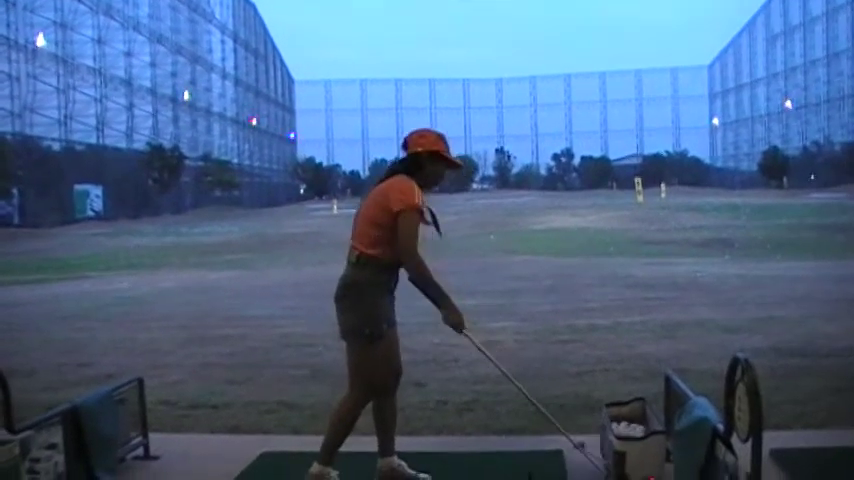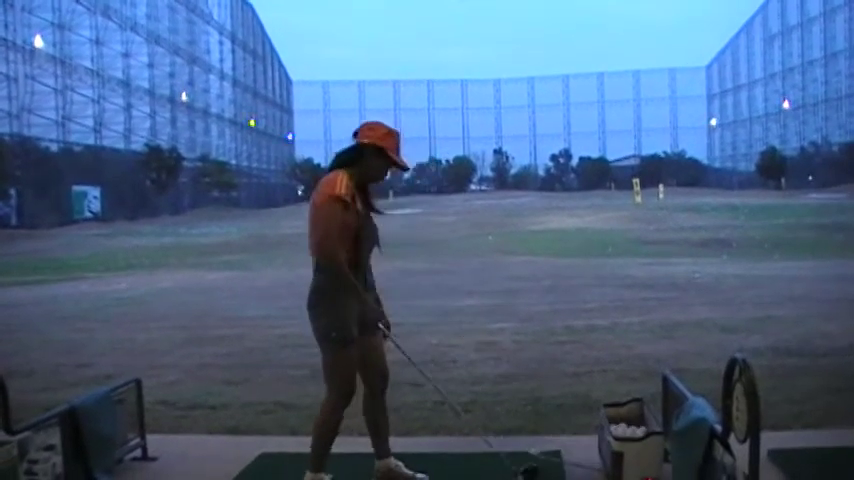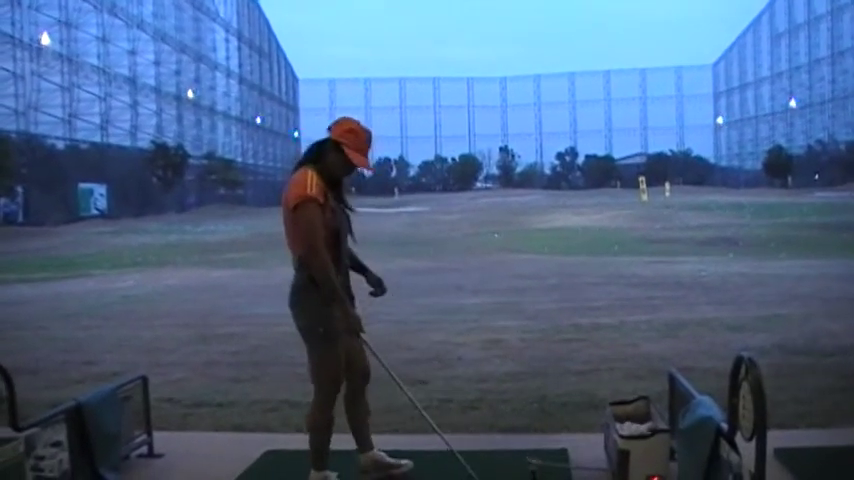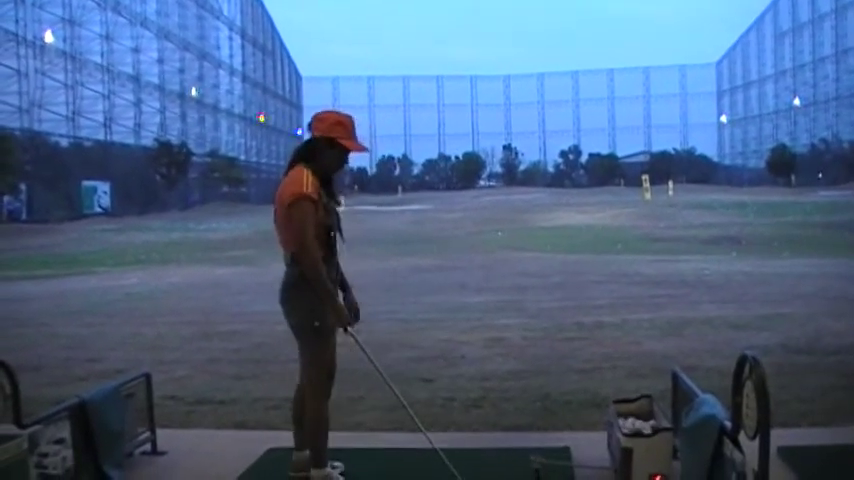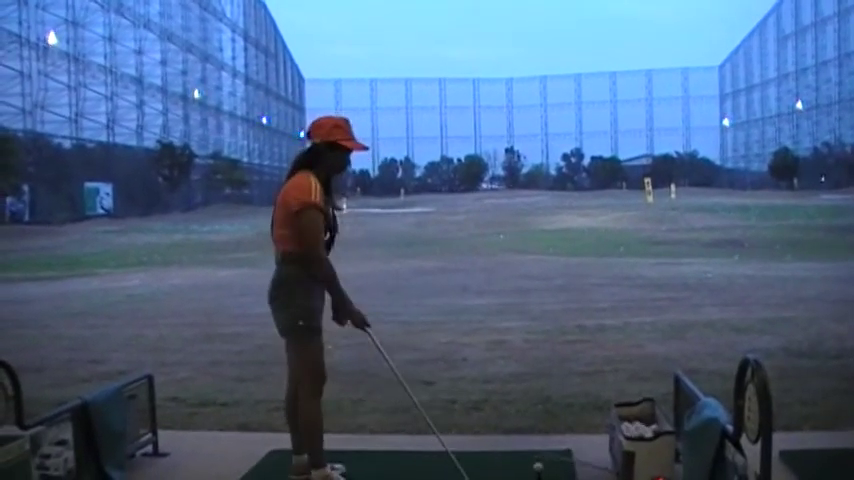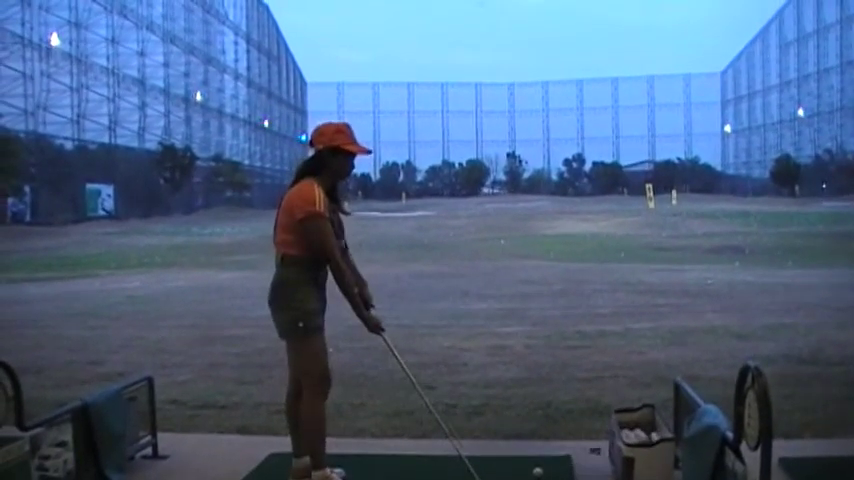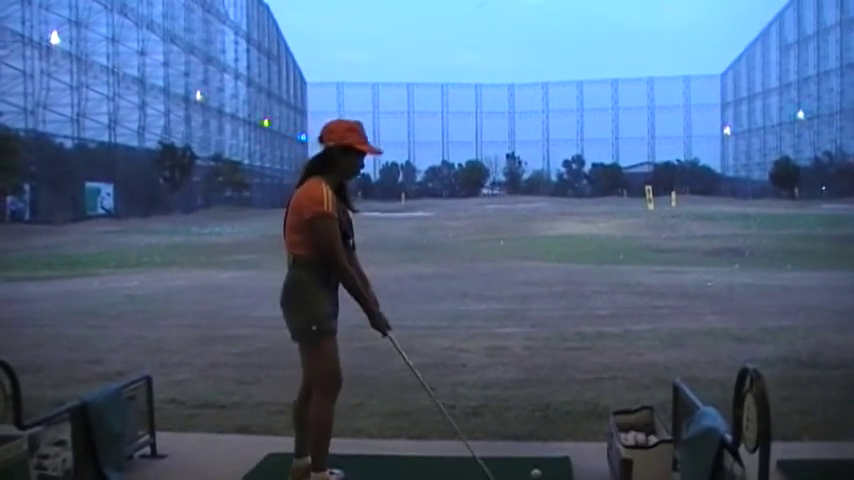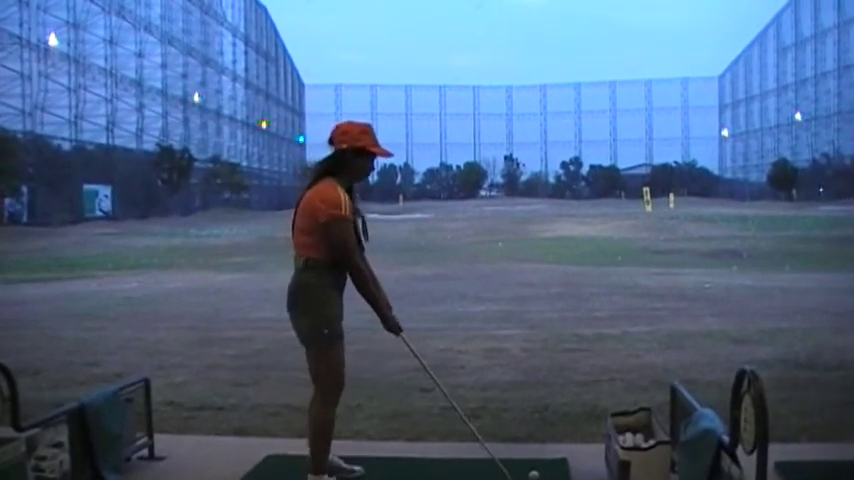
dt=0.4s
person 1, frame 1
left shoulder: (395, 187)
right shoulder: (407, 190)
right elbow: (410, 258)
right wrist: (448, 306)
left hip: (373, 291)
right hip: (364, 293)
left knee: (389, 377)
right knee: (364, 388)
person 1, frame 2
left shoulder: (356, 192)
right shoulder: (337, 186)
right elbow: (328, 252)
left wrist: (372, 303)
right wrist: (365, 301)
left hip: (354, 297)
right hip: (333, 297)
left knee: (377, 380)
right knee: (341, 391)
person 1, frame 3
left shoulder: (327, 188)
right shoulder: (307, 185)
right elbow: (315, 255)
left wrist: (367, 273)
right wrist: (345, 308)
left hip: (333, 295)
right hip: (316, 297)
left knee: (359, 375)
right knee: (329, 388)
person 1, frame 4
left shoulder: (317, 184)
right shoulder: (301, 184)
right elbow: (307, 252)
left wrist: (346, 291)
right wrist: (334, 303)
left hip: (318, 292)
right hip: (307, 293)
left knee: (313, 379)
right knee: (319, 383)
person 1, frame 5
left shoulder: (312, 186)
right shoulder: (308, 189)
right elbow: (317, 257)
left wrist: (339, 300)
right wrist: (346, 304)
left hip: (299, 289)
right hip: (297, 290)
left knee: (301, 380)
right knee: (312, 383)
person 1, frame 6
left shoulder: (323, 194)
right shoulder: (310, 196)
left elbow: (340, 251)
right elbow: (332, 261)
left wrist: (362, 287)
right wrist: (362, 313)
left hip: (304, 292)
right hip: (296, 294)
left knee: (301, 382)
right knee: (317, 384)
person 1, frame 7
left shoulder: (332, 192)
right shoulder: (318, 195)
left elbow: (347, 251)
right elbow: (337, 261)
left wrist: (368, 292)
right wrist: (370, 310)
left hip: (316, 294)
right hip: (309, 295)
left knee: (314, 384)
right knee: (328, 386)
person 1, frame 8
left shoulder: (333, 192)
right shoulder: (333, 198)
left elbow: (356, 256)
right elbow: (352, 263)
left wrist: (383, 298)
right wrist: (383, 313)
left hip: (319, 294)
right hip: (316, 296)
left knee: (330, 384)
right knee: (329, 389)
